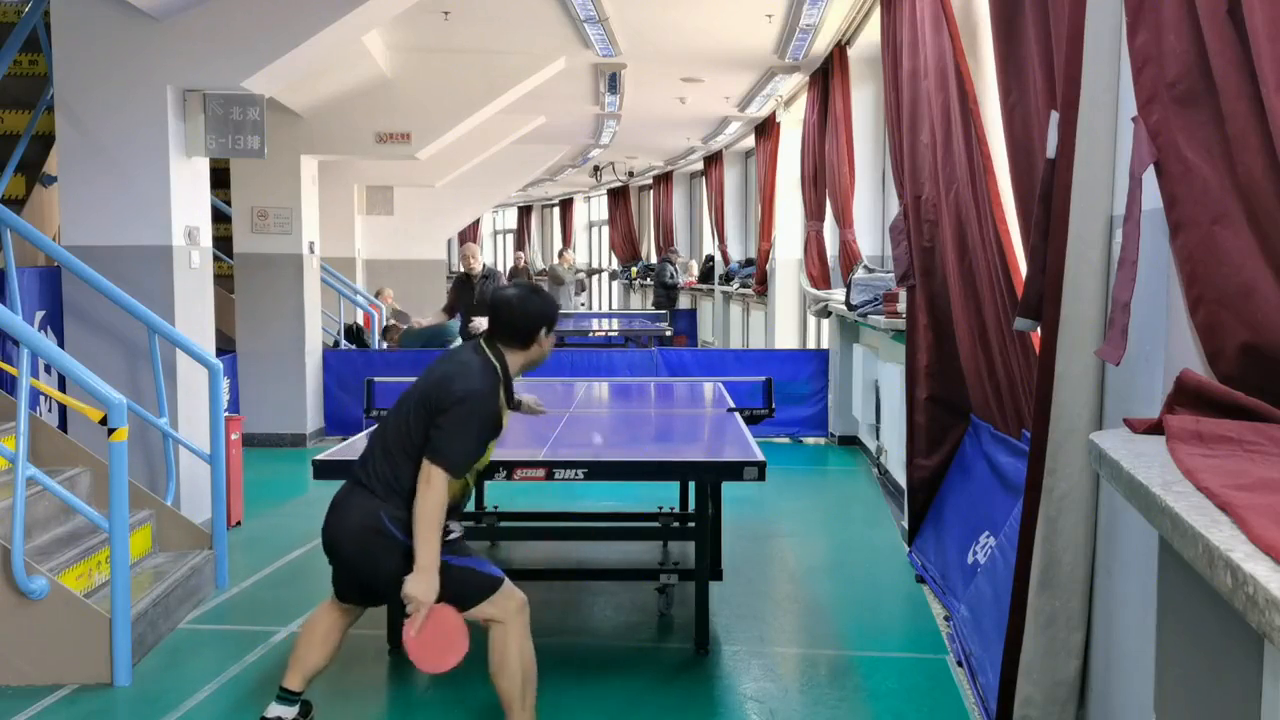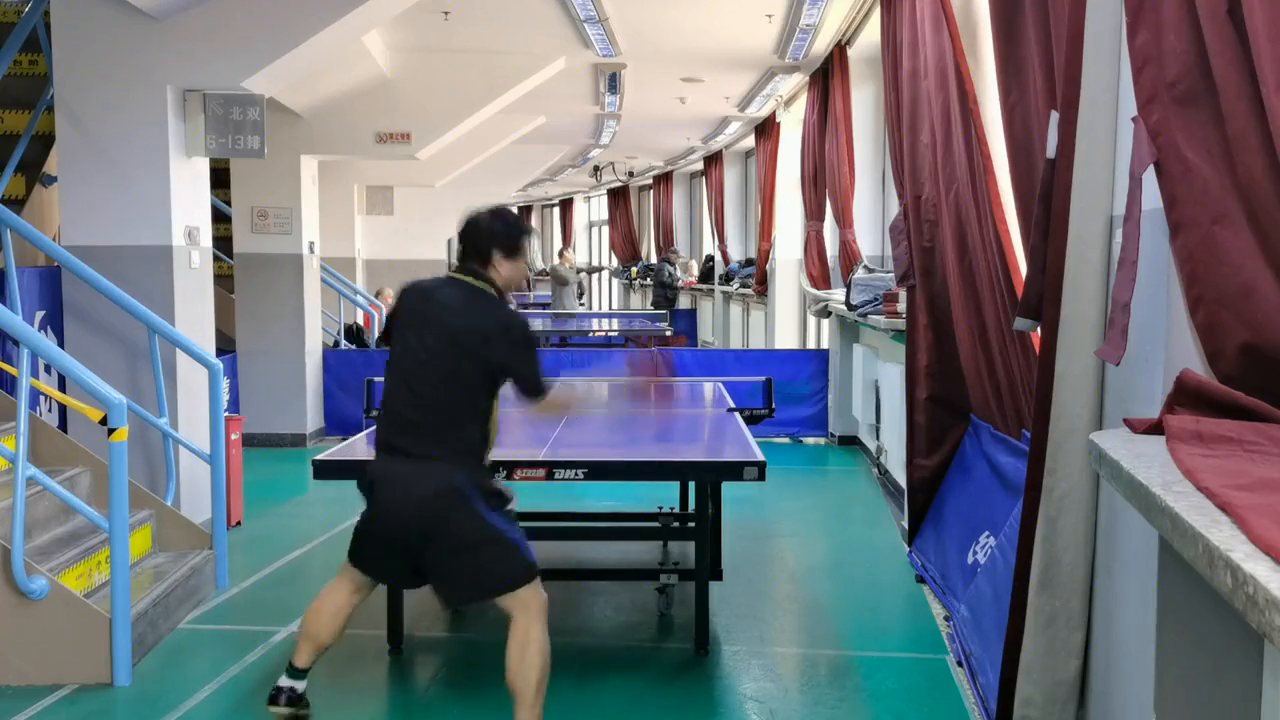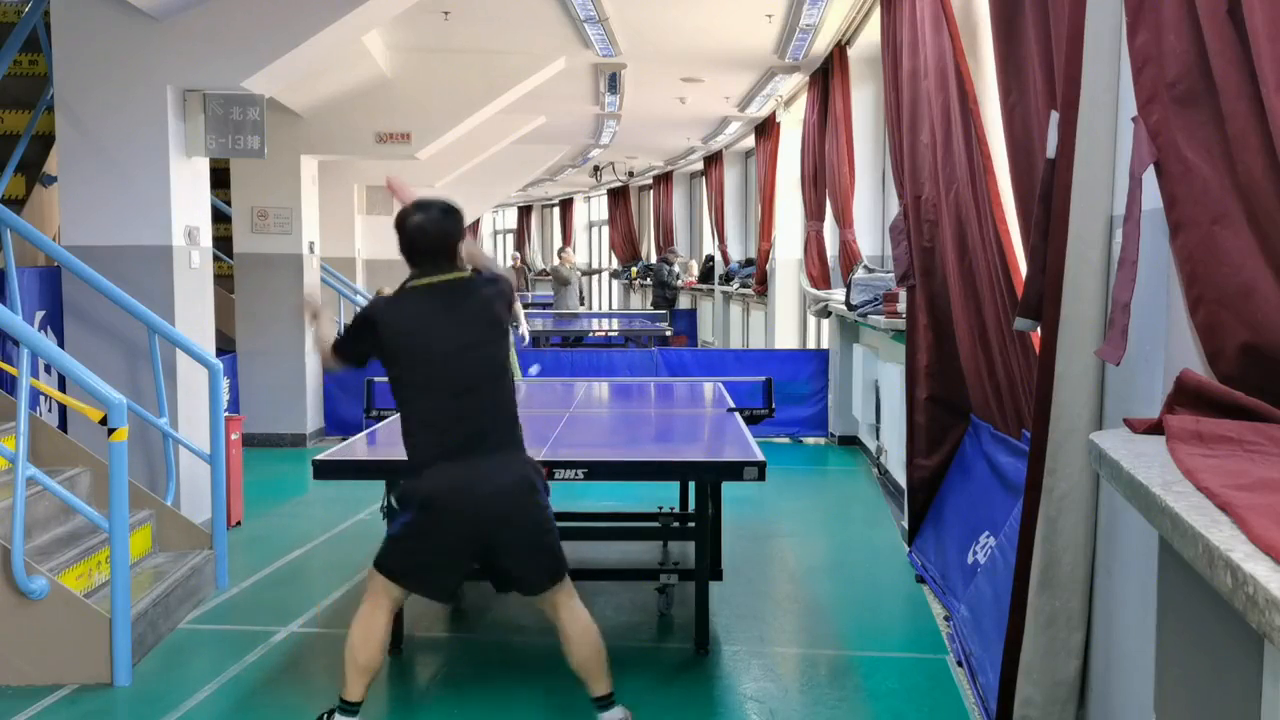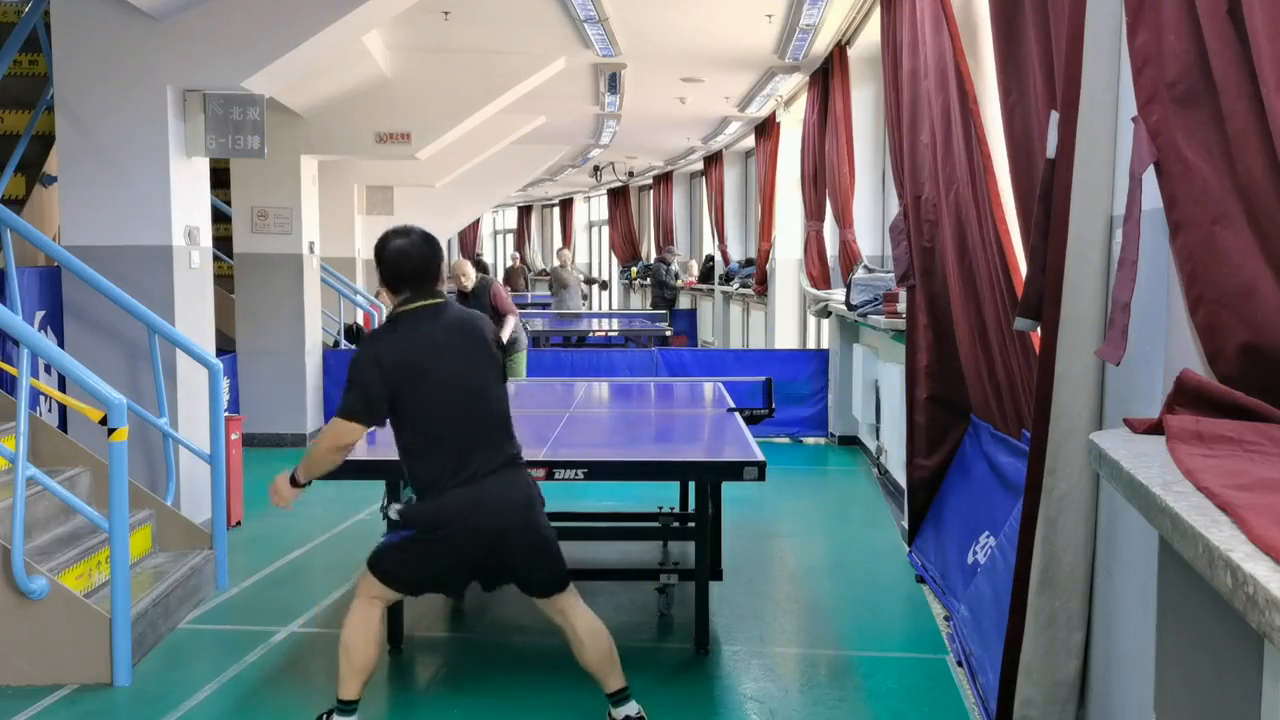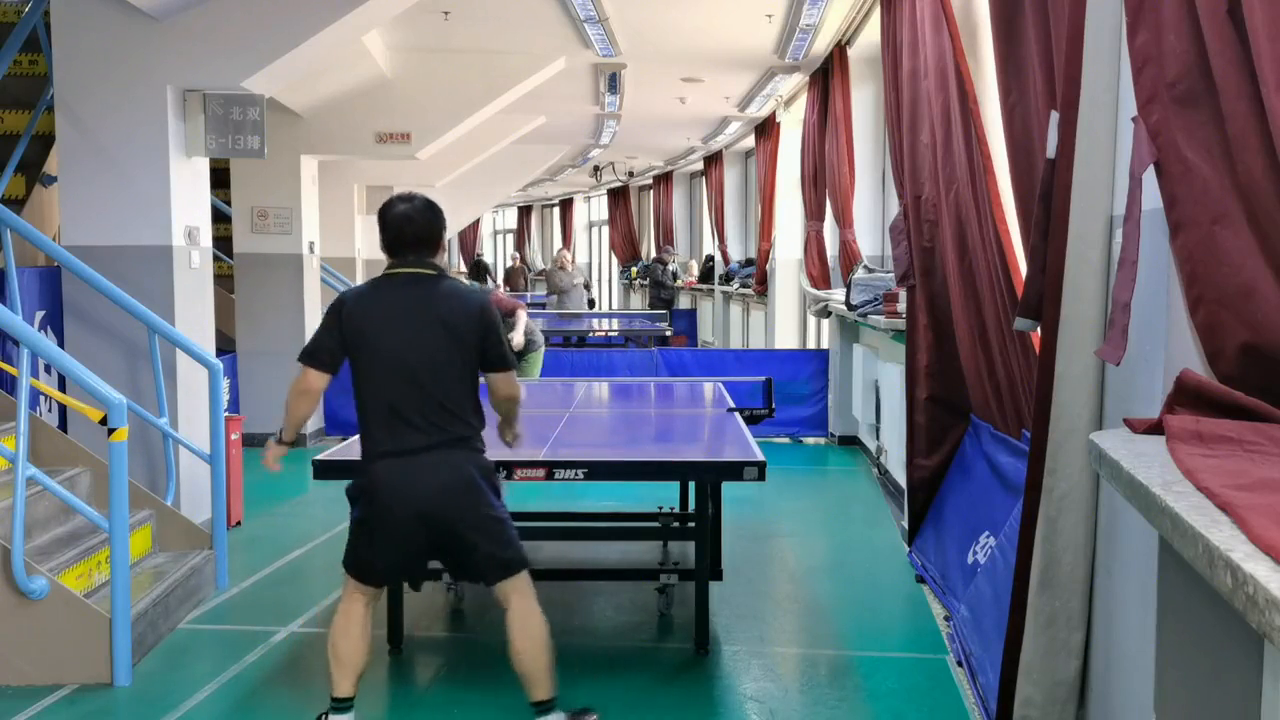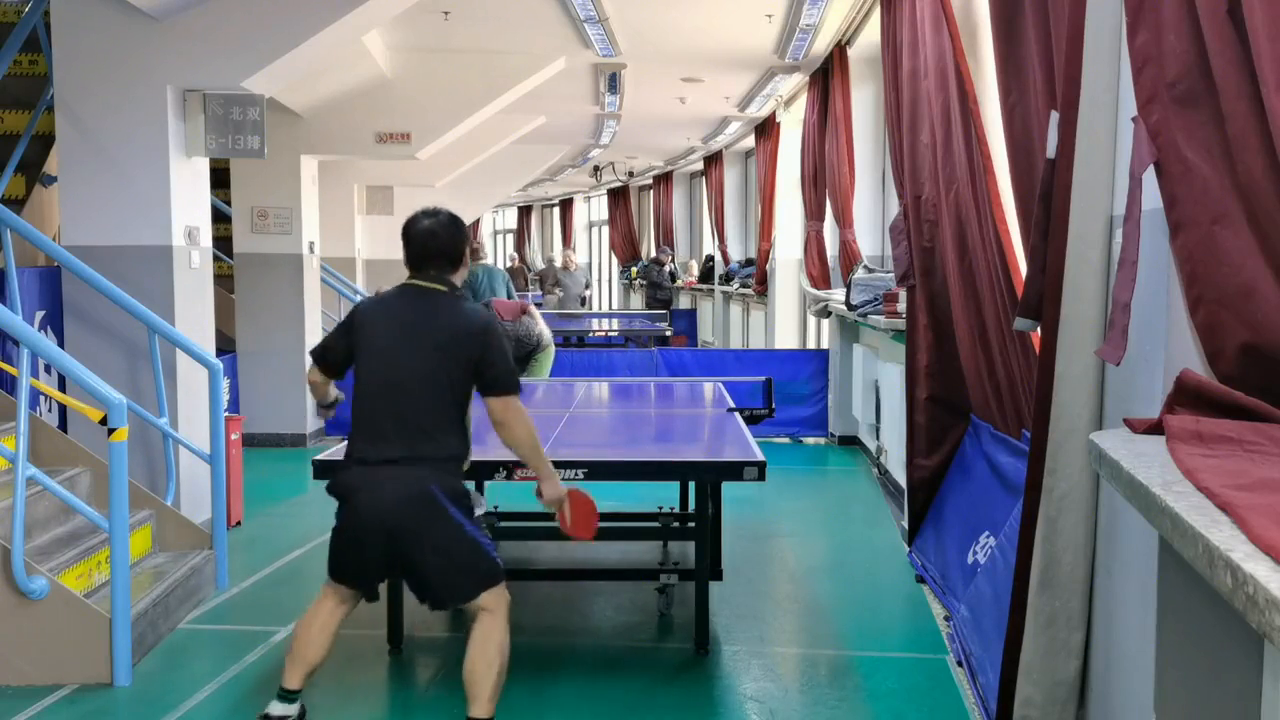
dt=0.2s
person 1, frame 1
left shoulder: (470, 358)
right shoulder: (476, 395)
right elbow: (433, 482)
left wrist: (513, 402)
right wrist: (426, 570)
left hip: (349, 514)
right hip: (385, 526)
left knee: (343, 607)
right knee: (509, 611)
person 1, frame 2
left shoulder: (416, 295)
right shoulder: (503, 326)
right elbow: (544, 402)
left hip: (392, 482)
right hip: (449, 491)
left knee: (352, 582)
right knee: (529, 604)
person 1, frame 3
left shoulder: (385, 316)
right shoulder: (490, 293)
left elbow: (336, 357)
left wrist: (317, 317)
left hip: (439, 494)
right hip: (511, 484)
left knee: (380, 597)
right knee: (560, 602)
person 1, frame 4
left shoulder: (378, 348)
right shoulder: (476, 325)
left elbow: (345, 434)
left wrist: (295, 478)
left hip: (445, 510)
right hip: (513, 496)
left knee: (369, 596)
right knee: (565, 605)
person 1, frame 5
left shoulder: (352, 304)
right shoulder: (472, 304)
left elbow: (309, 384)
right elbow: (505, 390)
left wrist: (283, 438)
right wrist: (508, 425)
left hip: (388, 481)
right hip: (460, 477)
left knee: (358, 594)
right knee: (517, 593)
person 1, frame 6
left shoulder: (369, 311)
right shoulder: (479, 324)
left elbow: (318, 374)
right elbow: (508, 415)
left wrist: (327, 401)
right wrist: (546, 478)
left hip: (363, 488)
right hip: (426, 493)
left knee: (337, 593)
right knee: (492, 605)
